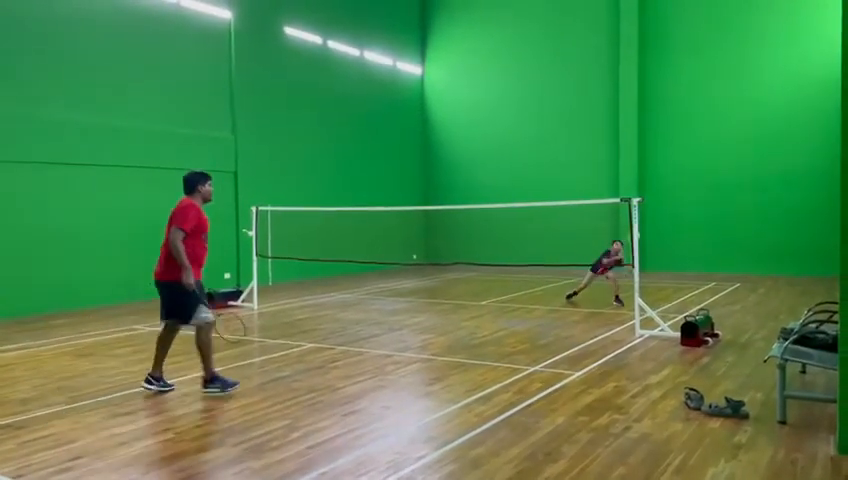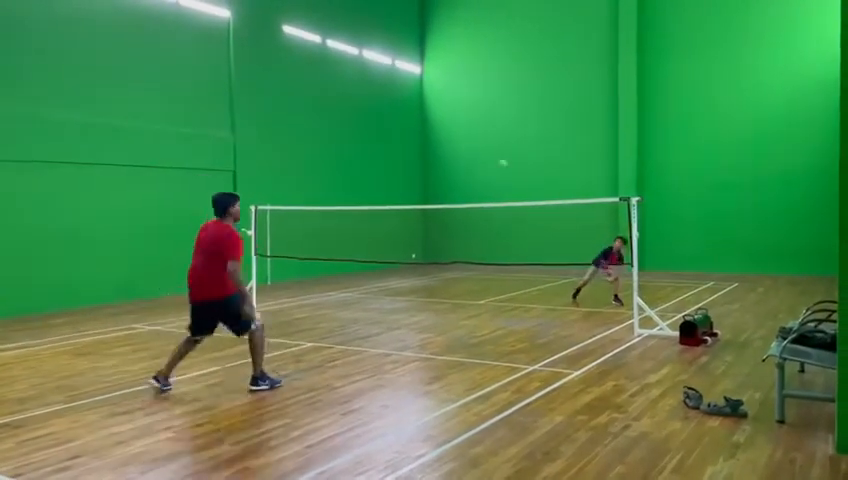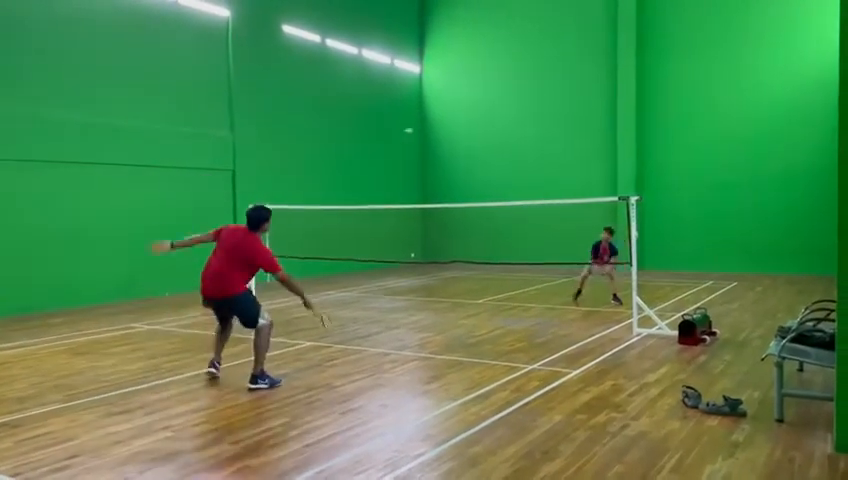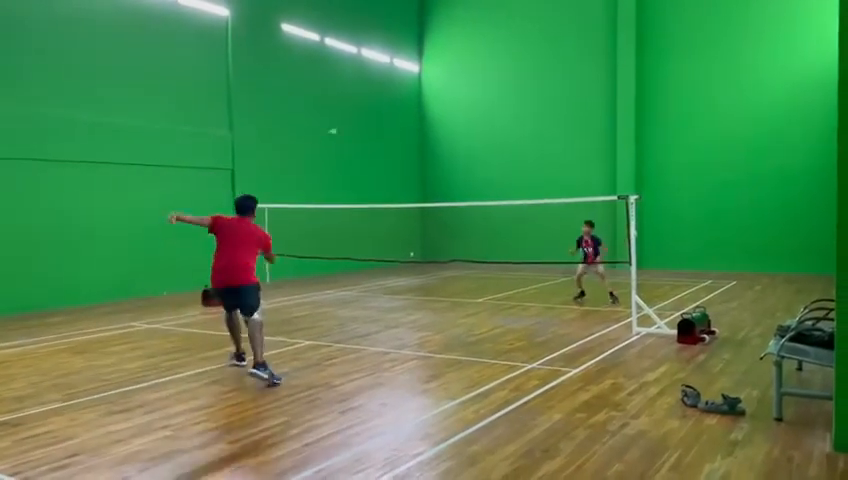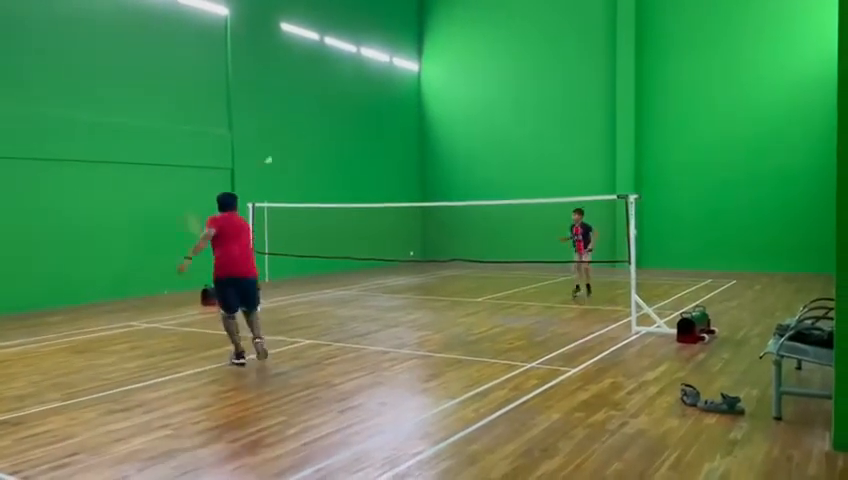
dt=0.2s
person 1, frame 1
left shoulder: (186, 207)
right shoulder: (189, 208)
right elbow: (174, 240)
right wrist: (186, 269)
left hip: (168, 277)
right hip: (178, 277)
left knee: (172, 325)
right knee: (205, 323)
left ankle: (155, 376)
right ankle: (210, 378)
person 1, frame 2
left shoulder: (207, 227)
right shoulder: (232, 236)
right elbow: (233, 271)
right wrist: (247, 300)
left hip: (197, 294)
right hip: (220, 294)
left knee: (195, 337)
right knee: (256, 327)
left ankle: (162, 376)
right ankle: (258, 378)
person 1, frame 3
left shoulder: (230, 231)
right shoulder: (261, 251)
left elbow: (201, 238)
right elbow: (284, 278)
left wrist: (173, 245)
right wrist: (303, 297)
left hip: (209, 288)
right hip: (232, 290)
left knee: (225, 323)
right knee: (263, 325)
left ankle: (215, 361)
right ankle: (258, 375)
person 1, frame 4
left shoulder: (222, 221)
right shoulder: (261, 233)
left elbow: (200, 220)
right elbow: (271, 258)
left wrist: (177, 217)
right wrist: (262, 254)
left hip: (220, 281)
right hip: (245, 281)
left knee: (231, 312)
right knee: (254, 320)
left ankle: (239, 353)
right ankle: (259, 364)
person 1, frame 5
left shoulder: (215, 220)
right shoulder: (244, 224)
left elbow: (205, 237)
left wrist: (188, 258)
left hip: (225, 273)
right hip: (249, 272)
left knee: (228, 313)
right knee: (251, 310)
left ankle: (240, 353)
right ankle: (259, 339)
